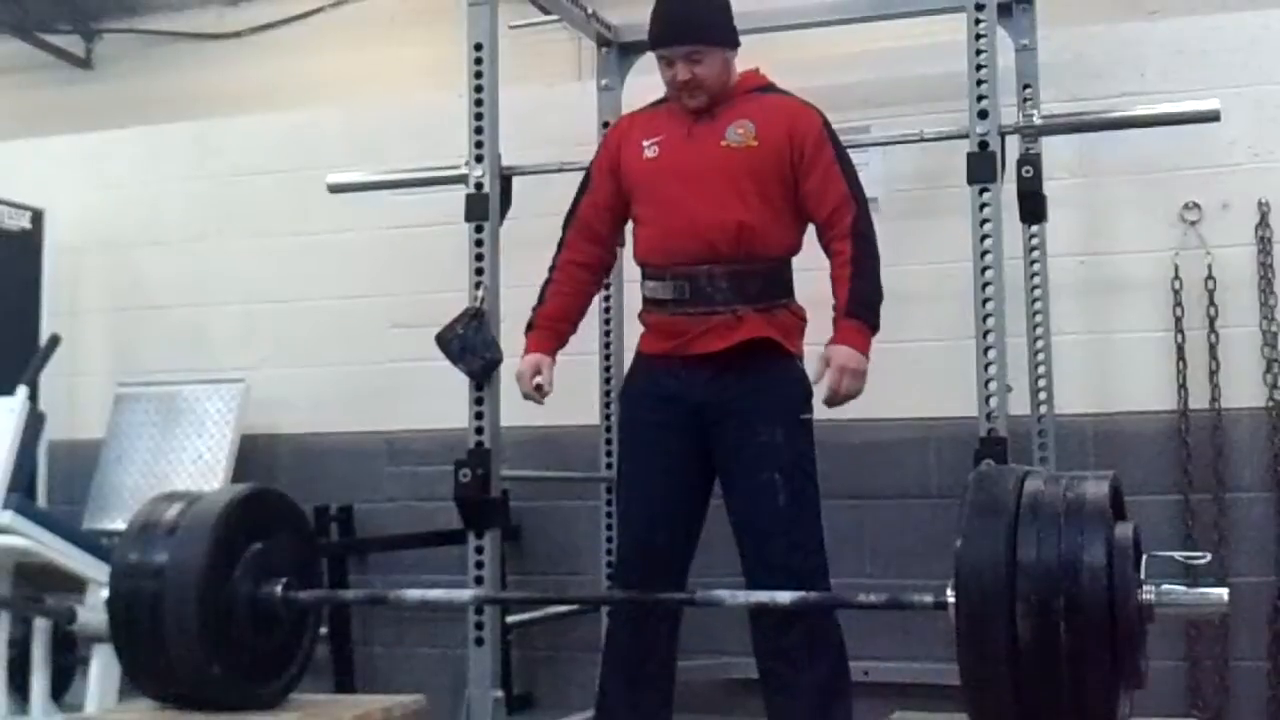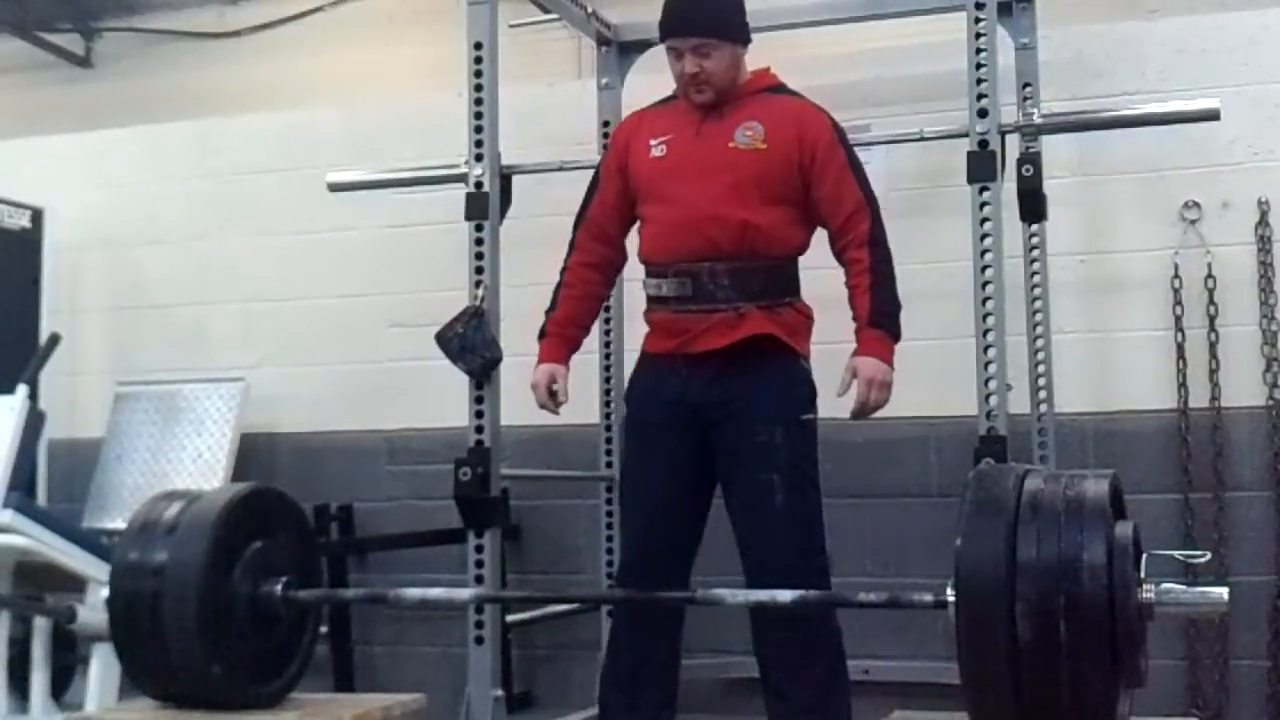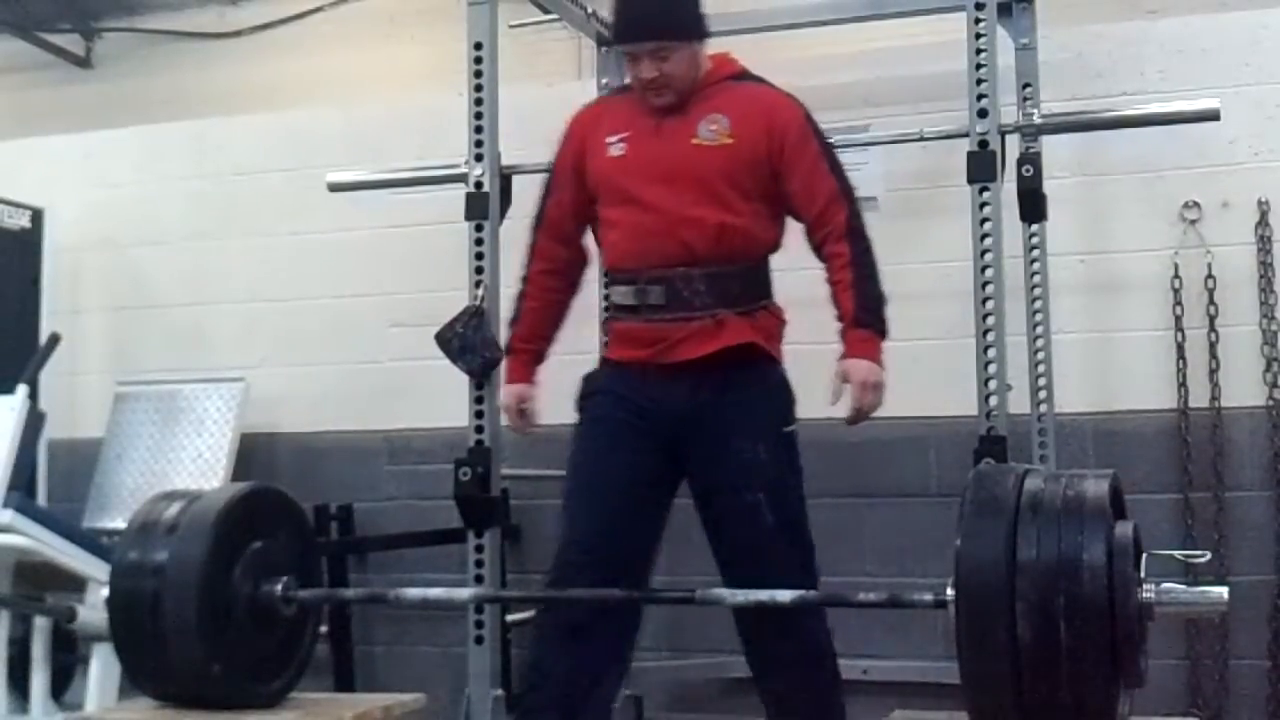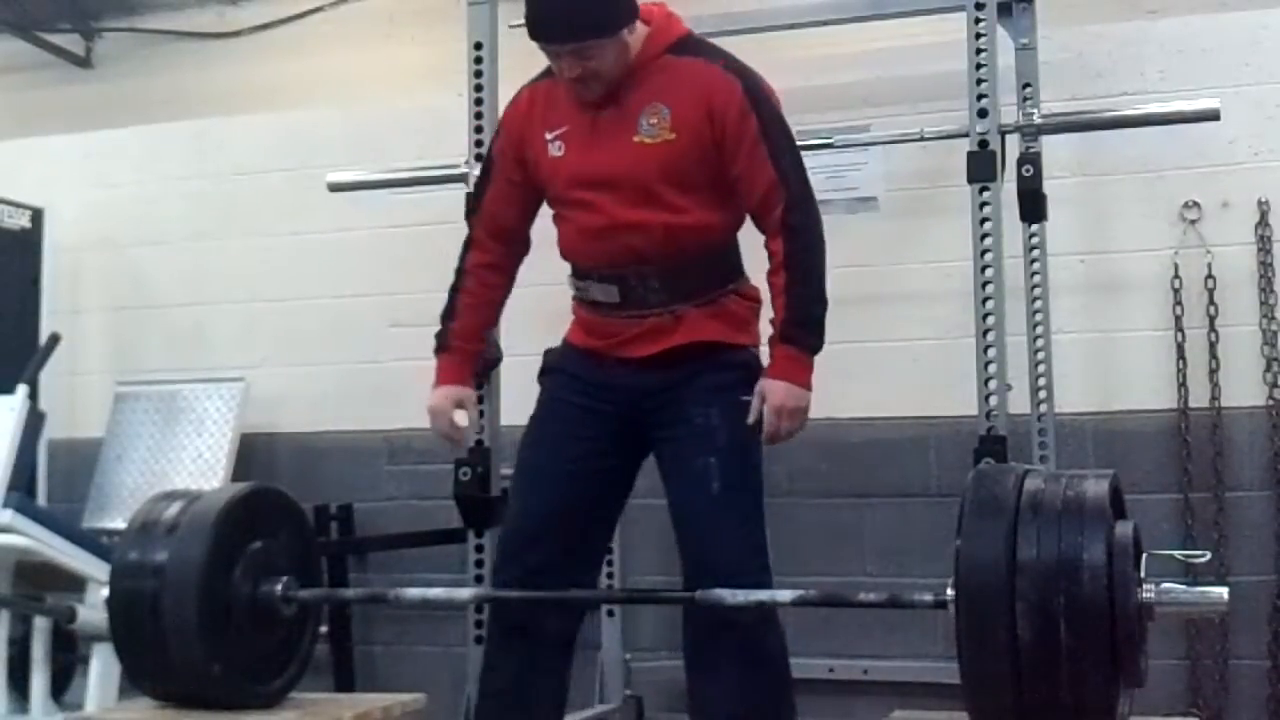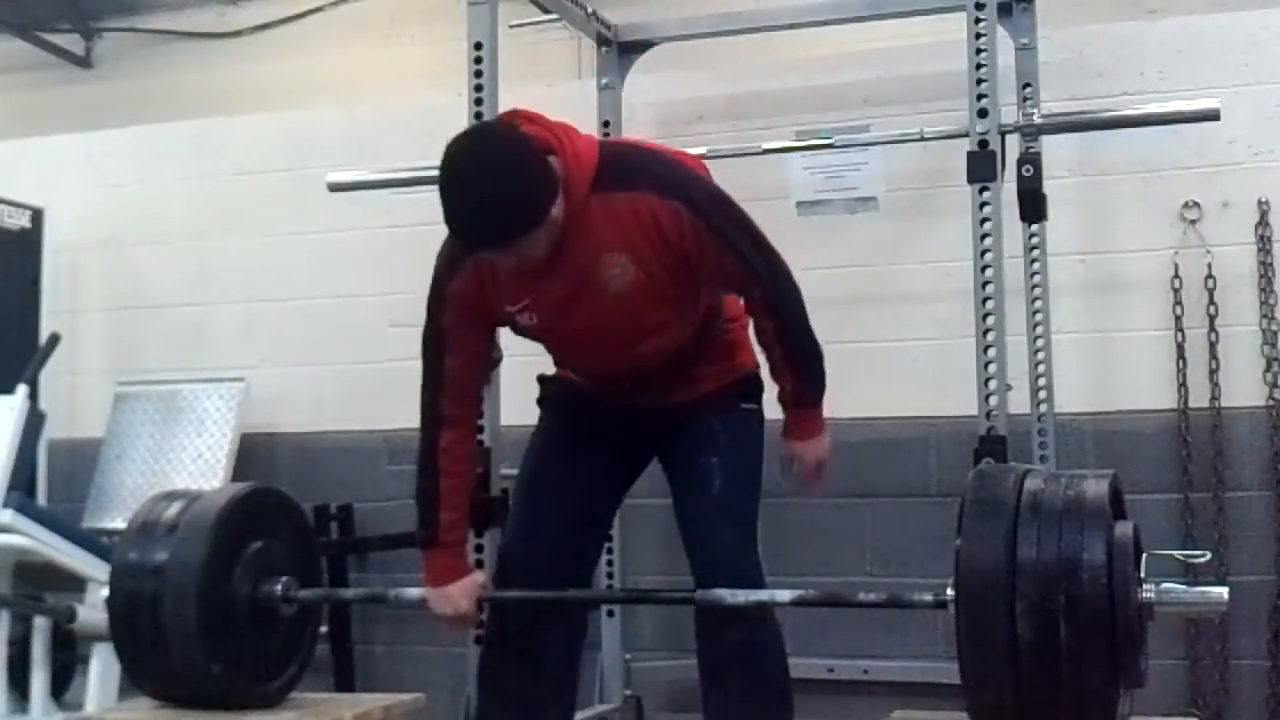
dt=0.7s
person 1, frame 1
left shoulder: (789, 121)
right shoulder: (629, 137)
left elbow: (847, 229)
right elbow: (583, 246)
left wrist: (853, 331)
right wrist: (542, 340)
left hip: (759, 373)
right hip: (659, 377)
left knee: (785, 569)
right knee: (642, 569)
person 1, frame 2
left shoulder: (798, 123)
right shoulder: (638, 134)
left elbow: (859, 235)
right elbow: (593, 248)
left wrist: (876, 341)
right wrist: (556, 347)
left hip: (763, 373)
right hip: (664, 376)
left knee: (786, 572)
right knee: (645, 572)
person 1, frame 3
left shoulder: (765, 113)
right shoulder: (593, 129)
left elbow: (836, 227)
right elbow: (553, 253)
left wrist: (862, 341)
right wrist: (521, 362)
left hip: (737, 378)
right hip: (626, 384)
left knee: (774, 581)
right knee: (585, 578)
person 1, frame 4
left shoulder: (716, 86)
right shoulder: (530, 111)
left elbow: (790, 221)
right elbow: (491, 244)
left wrist: (791, 360)
right wrist: (456, 365)
left hip: (705, 364)
right hip: (590, 365)
left knee: (724, 578)
right knee: (529, 566)
person 1, frame 5
left shoulder: (653, 187)
right shoulder: (466, 269)
left elbow: (767, 285)
right elbow: (450, 407)
left wrist: (804, 416)
right wrist: (445, 560)
left hip: (708, 394)
right hip: (587, 403)
left knee: (728, 587)
right knee: (525, 587)
